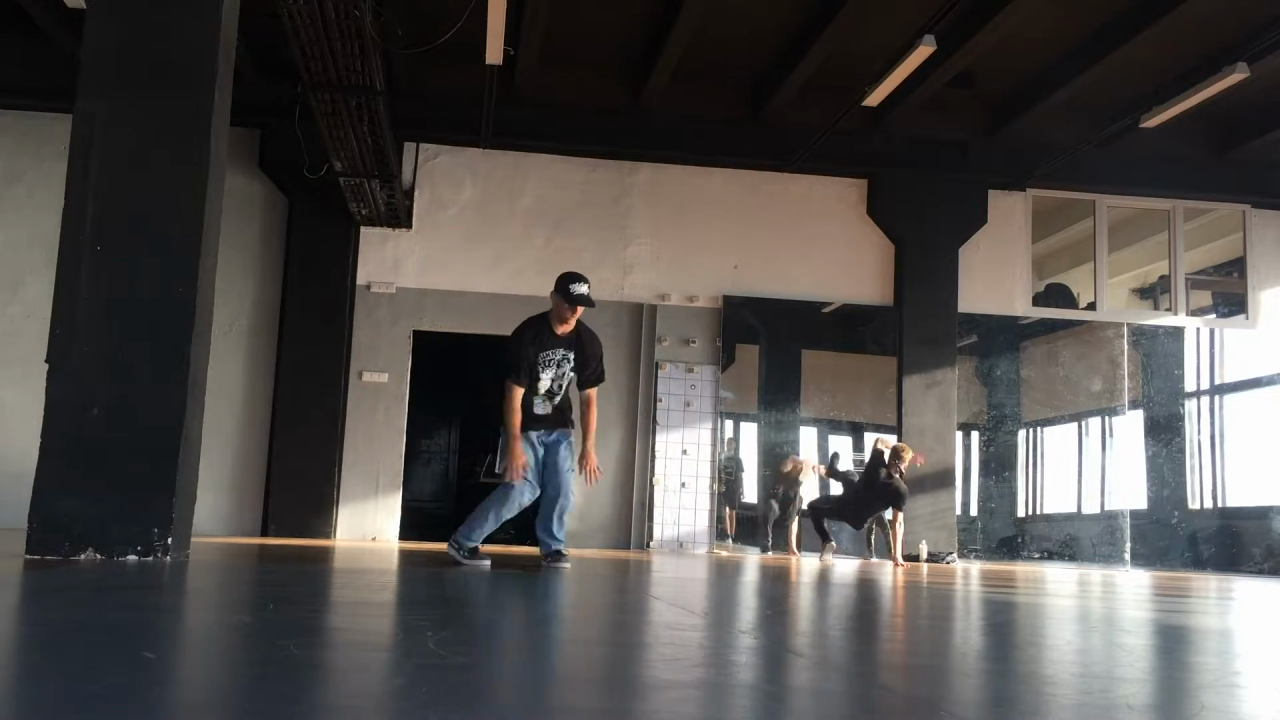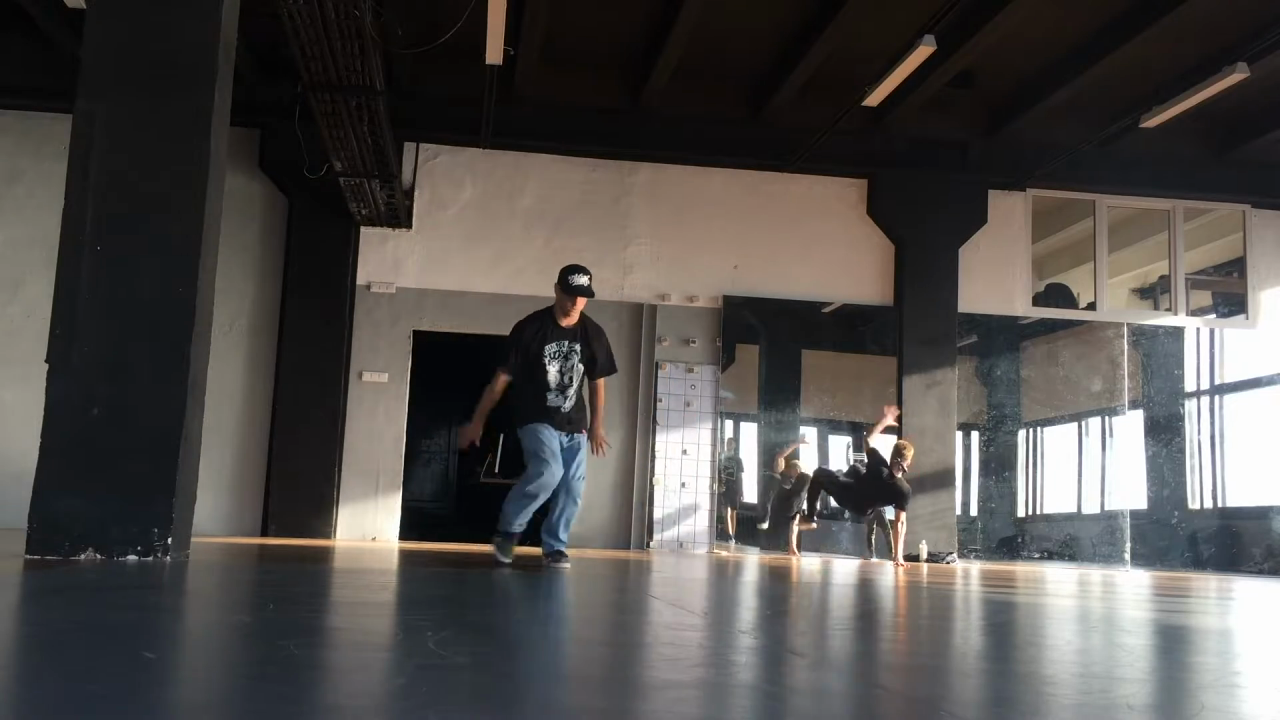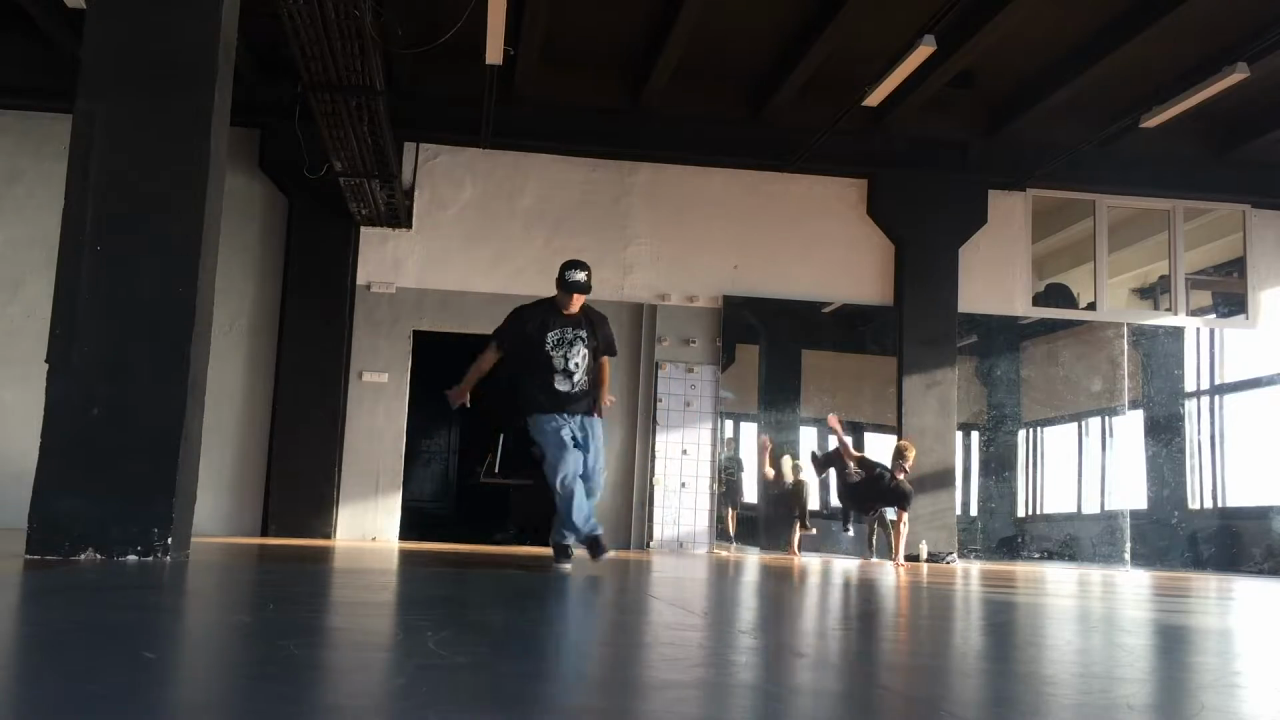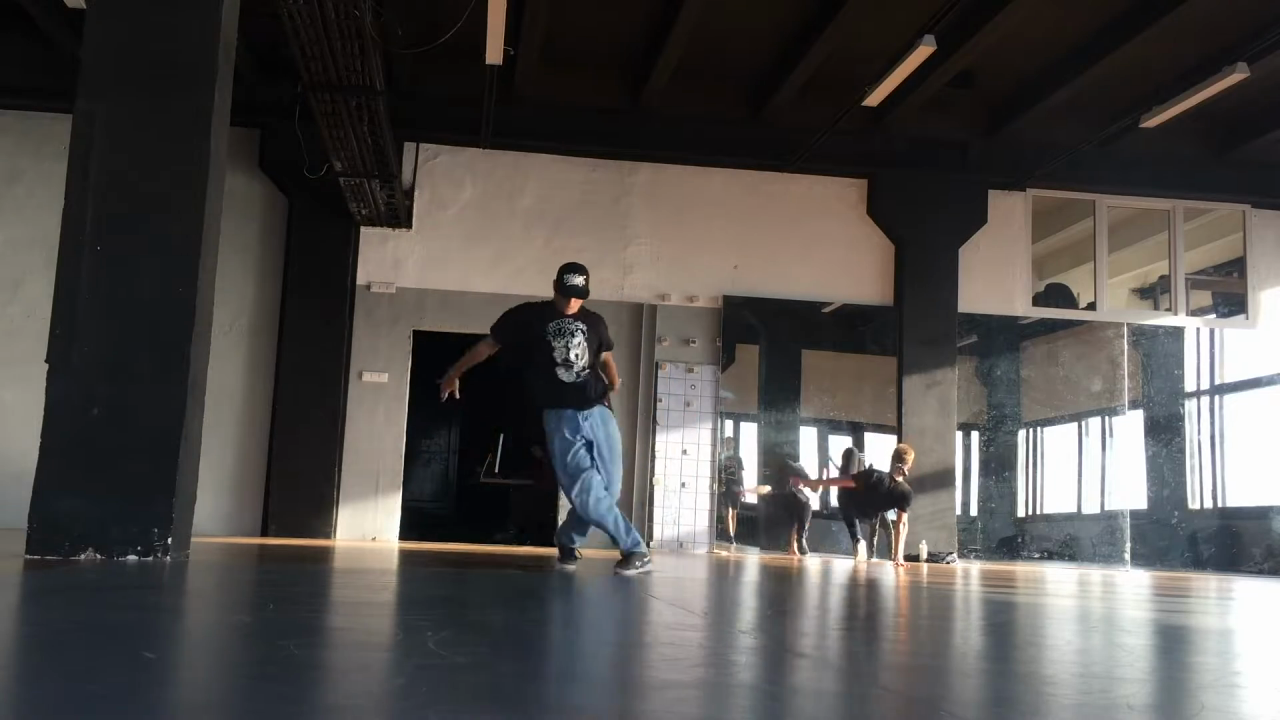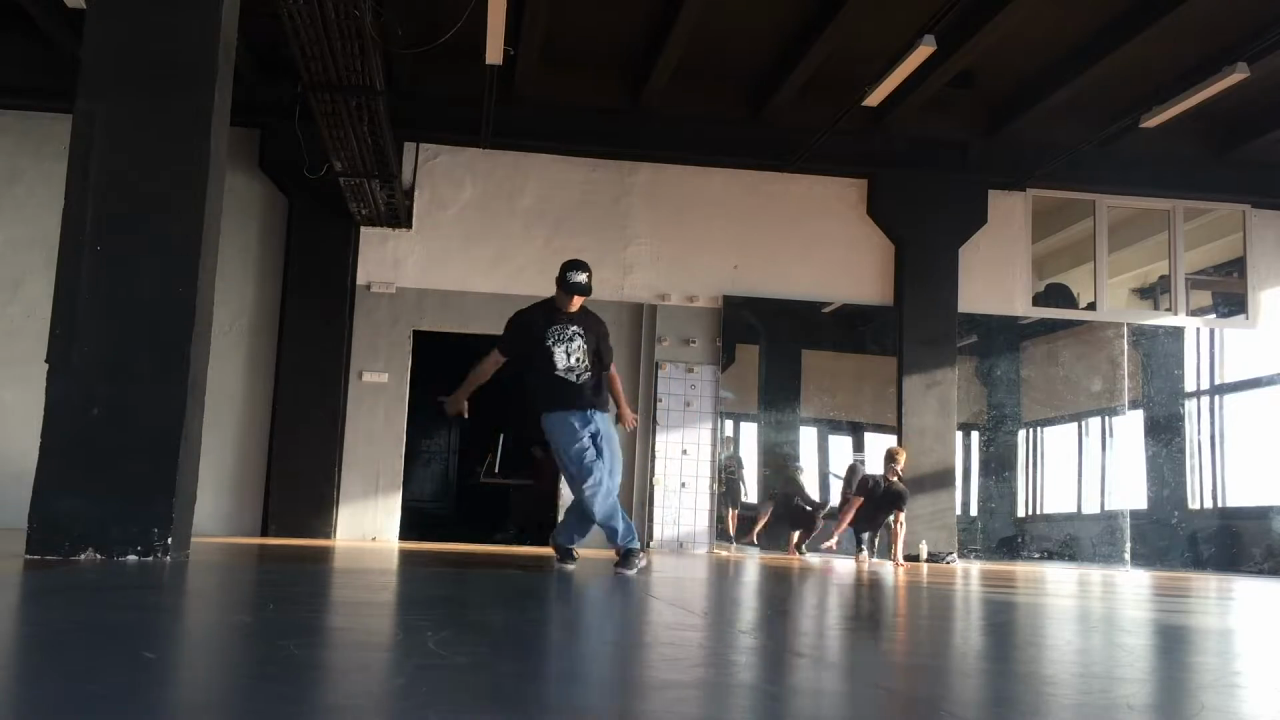
dt=0.1s
person 1, frame 1
left shoulder: (588, 341)
right shoulder: (528, 335)
left elbow: (589, 397)
right elbow: (513, 393)
left wrist: (589, 448)
right wrist: (515, 444)
left hip: (559, 426)
right hip: (526, 426)
left knee: (561, 486)
right knee: (522, 489)
left ankle: (551, 546)
right ankle: (464, 541)
person 1, frame 2
left shoulder: (594, 334)
right shoulder: (530, 328)
left elbow: (597, 383)
right elbow: (502, 378)
left wrist: (596, 424)
right wrist: (477, 421)
left hip: (574, 426)
right hip: (537, 422)
left knee: (571, 491)
right knee: (547, 474)
left ankle: (554, 547)
right ankle: (509, 526)
person 1, frame 3
left shoulder: (597, 321)
right shoulder: (529, 317)
right elbow: (494, 351)
left wrist: (603, 389)
right wrist: (465, 385)
left hip: (587, 414)
right hip: (547, 415)
left knee: (590, 483)
right knee: (567, 472)
left ankle: (562, 540)
right ankle: (588, 533)
person 1, frame 4
left shoulder: (594, 321)
right shoulder: (528, 315)
right elbow: (489, 345)
left wrist: (613, 379)
right wrist: (455, 373)
left hip: (597, 412)
right hip: (561, 414)
left knee: (608, 487)
right knee: (585, 486)
left ankle: (568, 539)
right ankle: (632, 548)
person 1, frame 5
left shoulder: (596, 323)
right shoulder: (530, 318)
left elbow: (610, 369)
right elbow: (496, 357)
left wrist: (623, 407)
right wrist: (462, 391)
left hip: (597, 413)
right hip: (560, 413)
left knee: (606, 485)
right knee: (593, 482)
left ankle: (565, 541)
right ankle: (628, 544)
